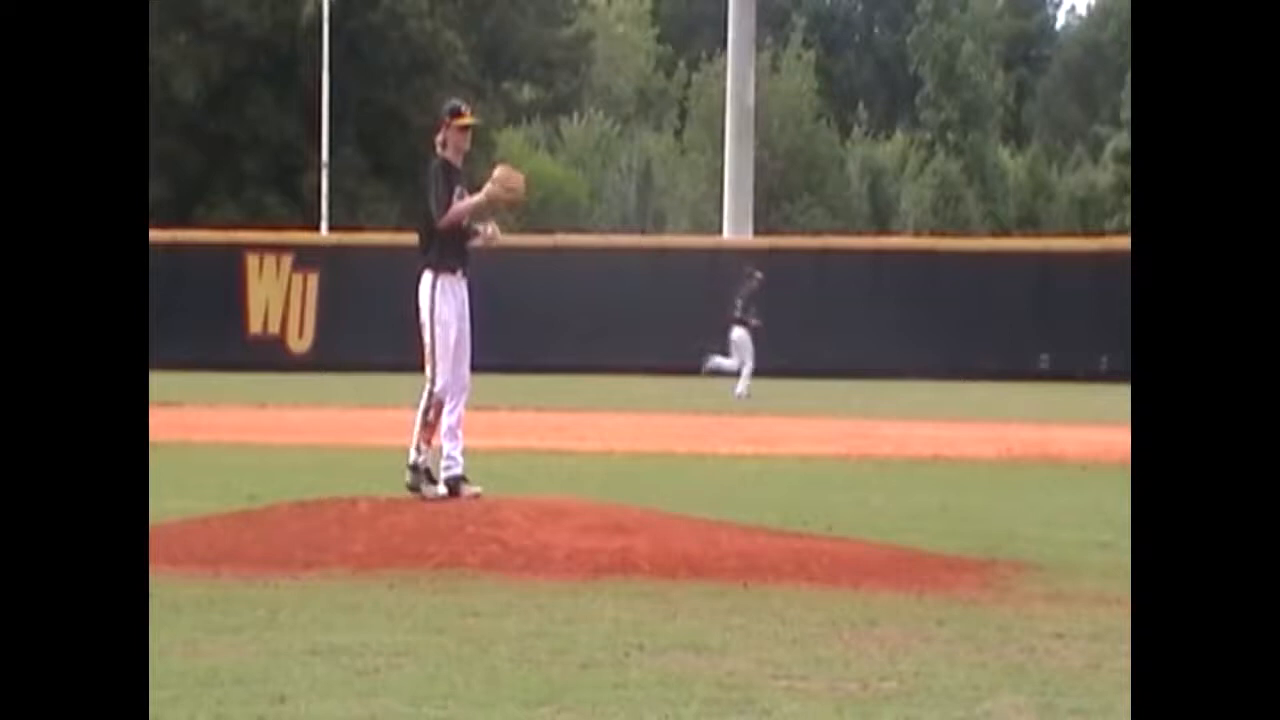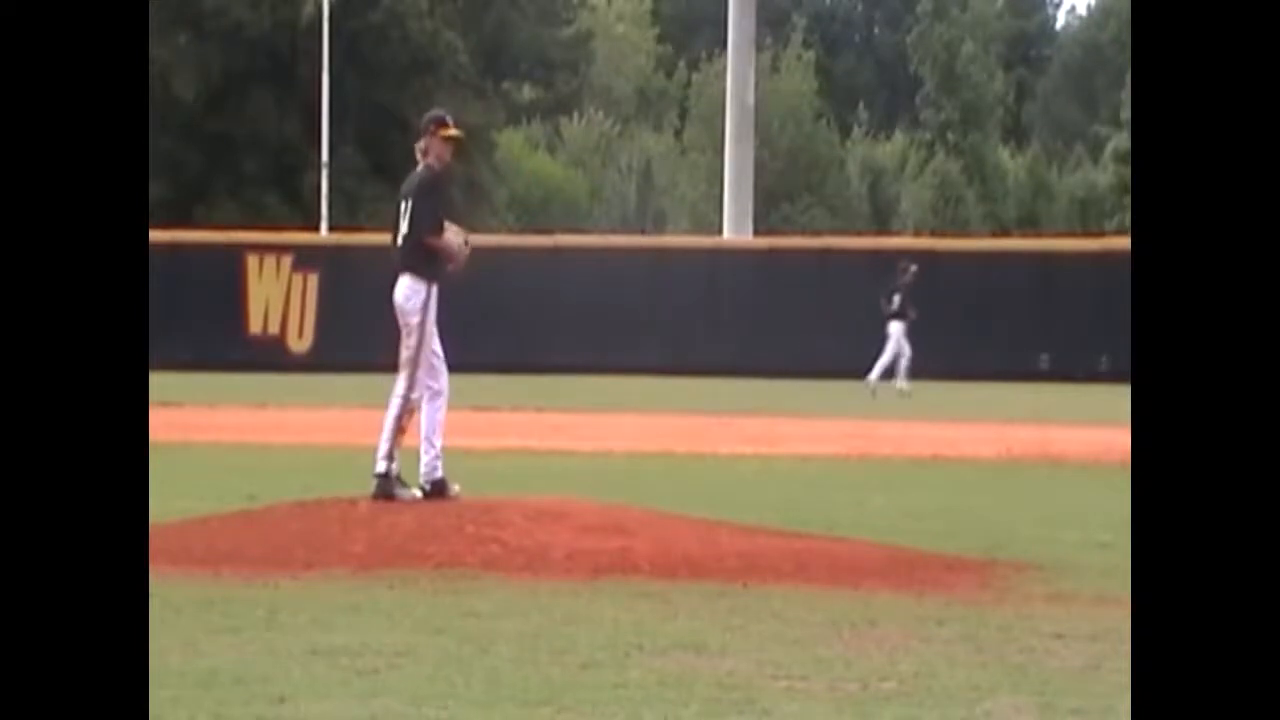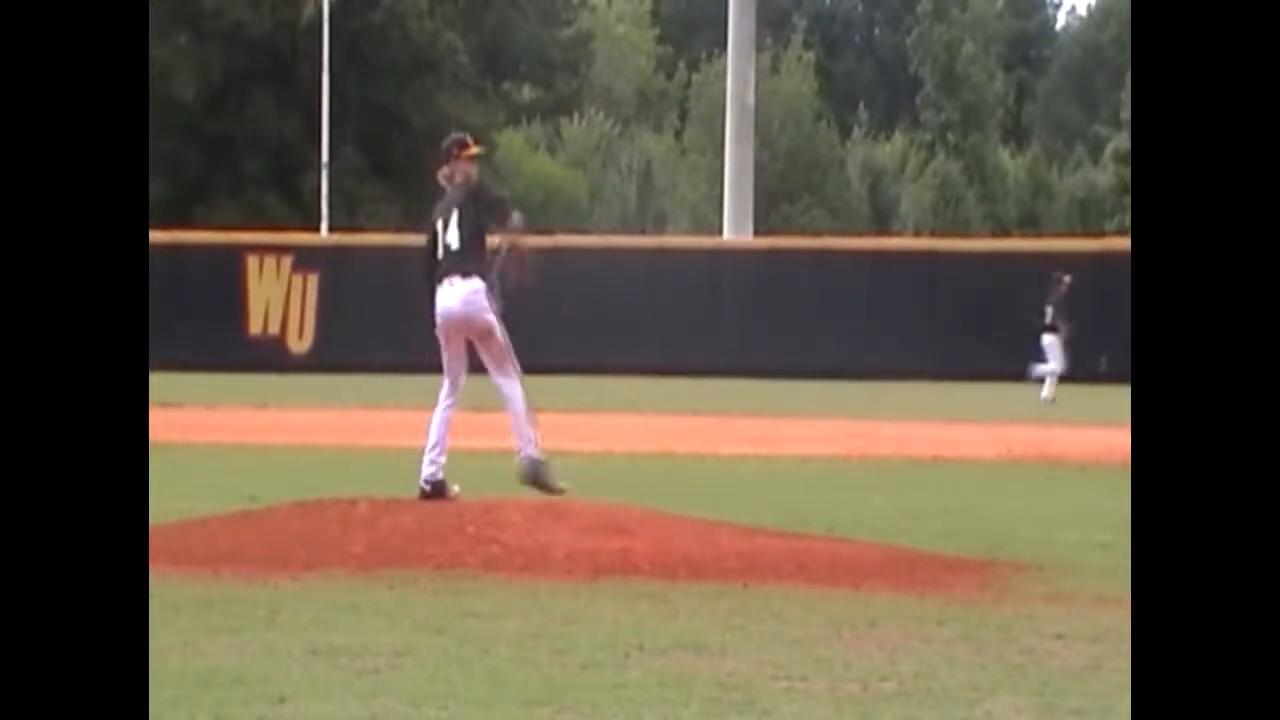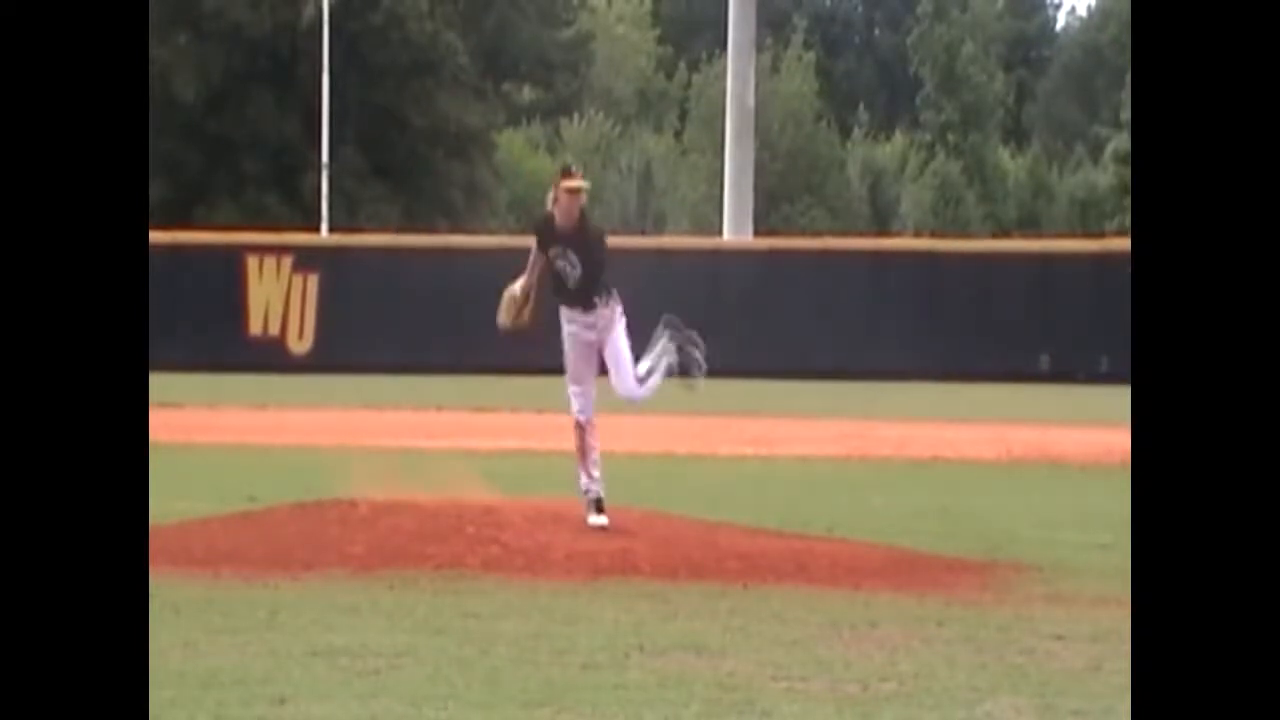
dt=1s
person 1, frame 1
left shoulder: (460, 173)
right shoulder: (437, 169)
right elbow: (443, 218)
left wrist: (480, 230)
right wrist: (483, 197)
left hip: (459, 282)
right hip: (438, 283)
left knee: (459, 381)
right knee: (439, 380)
left ankle: (451, 471)
right ankle: (418, 465)
person 1, frame 2
left shoulder: (412, 181)
right shoulder: (431, 179)
right elbow: (430, 234)
left wrist: (445, 249)
right wrist: (454, 250)
left hip: (409, 285)
right hip: (419, 288)
left knee: (435, 383)
right knee: (409, 385)
left ankle: (432, 476)
right ankle: (385, 473)
person 1, frame 3
left shoulder: (438, 211)
right shoulder: (474, 193)
right elbow: (512, 220)
left hip: (443, 300)
right hip: (470, 293)
left knee: (451, 389)
right knee: (508, 376)
left ankle: (431, 477)
right ankle: (531, 461)
person 1, frame 4
left shoulder: (592, 235)
right shoulder: (545, 223)
left elbow: (599, 292)
right wrist: (528, 281)
left hip: (604, 313)
right hip: (573, 318)
left knee: (632, 389)
right knee: (582, 411)
left ankle: (671, 346)
right ankle: (592, 496)
